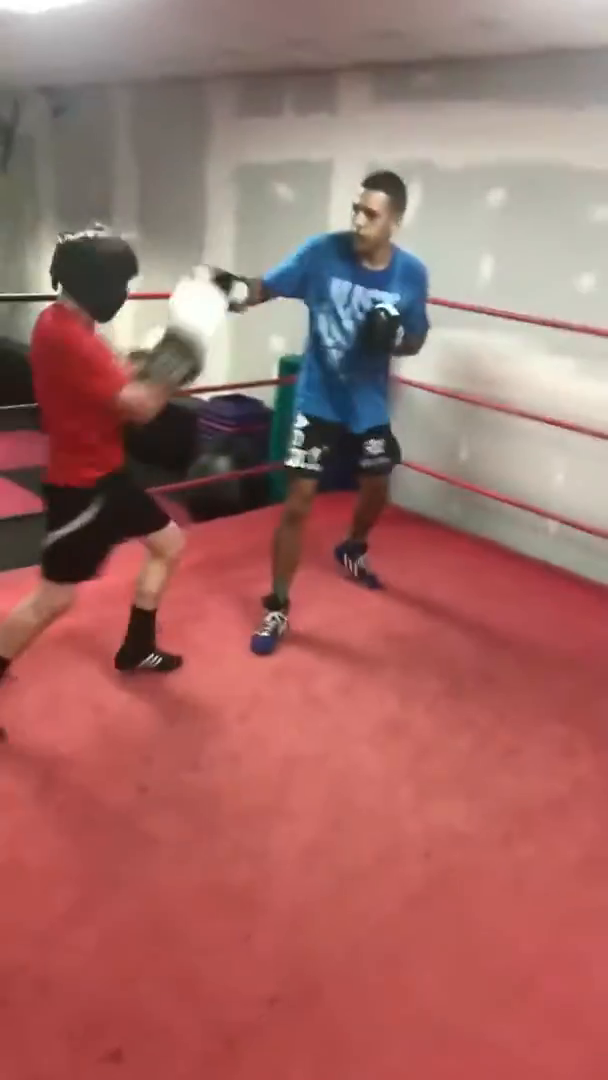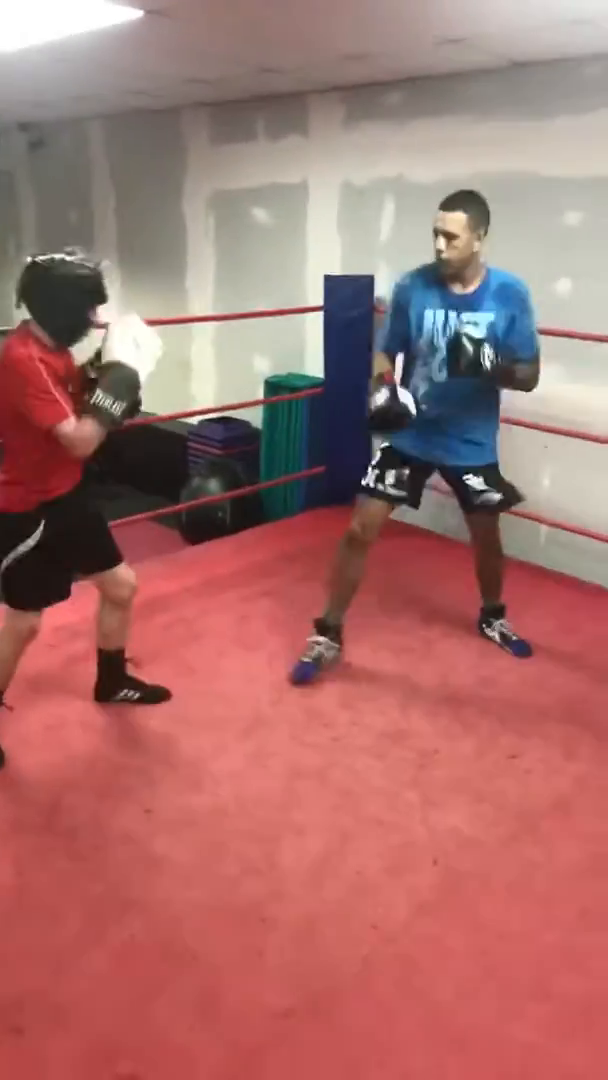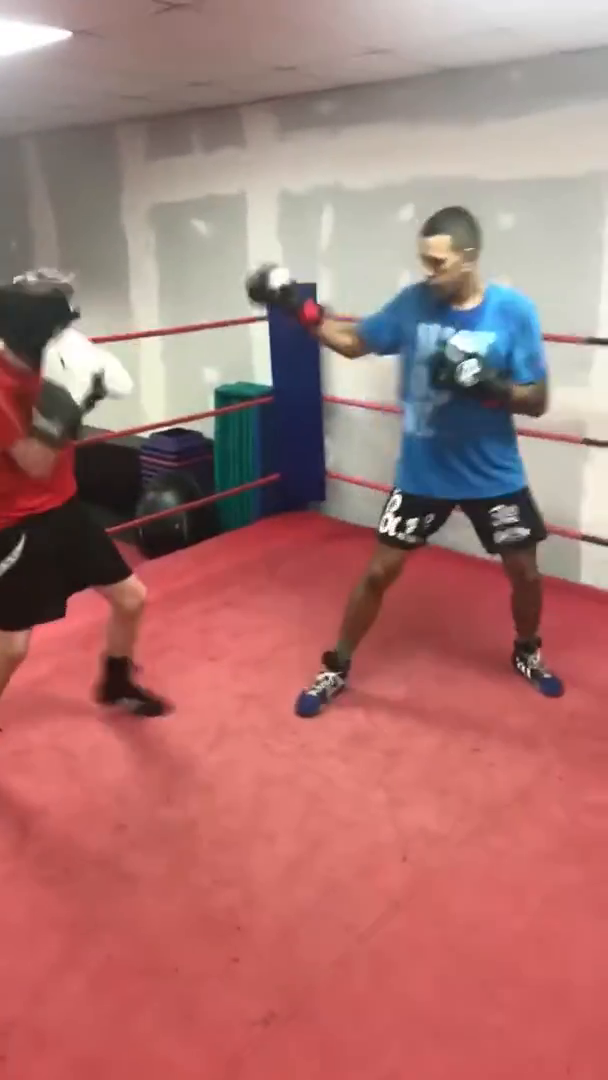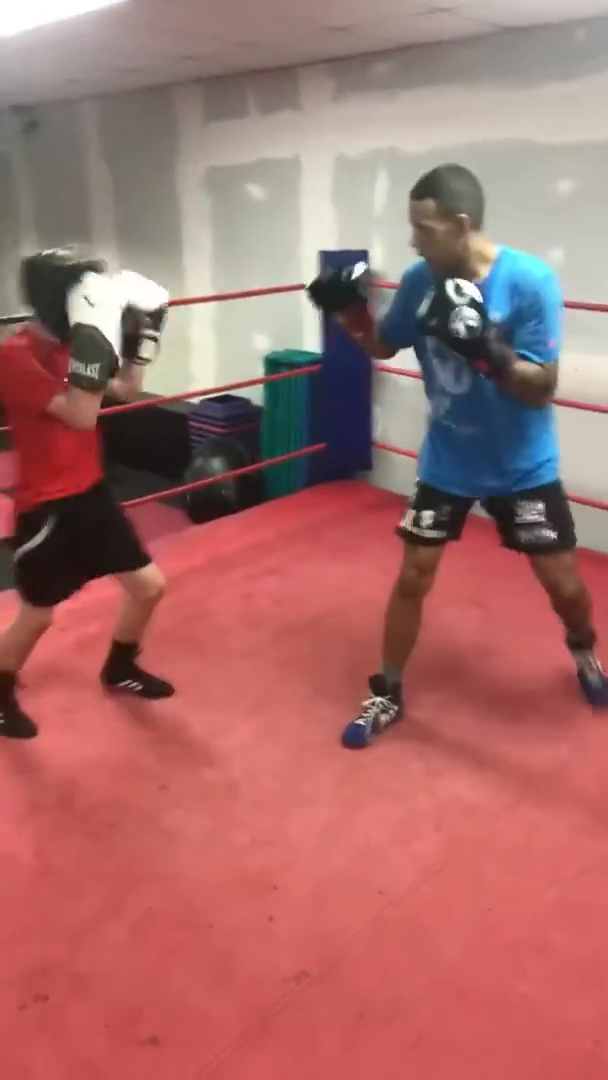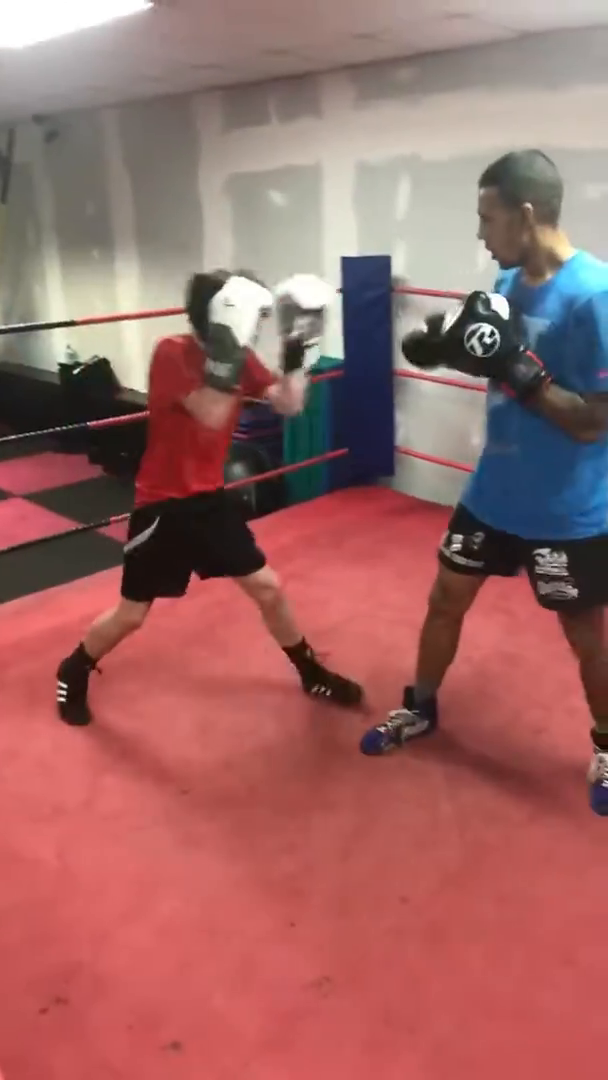
dt=0.7s
person 1, frame 1
left shoulder: (411, 274)
right shoulder: (322, 253)
left elbow: (416, 342)
right elbow: (264, 289)
left wrist: (394, 336)
right wrist: (236, 288)
left hip: (369, 406)
right hip: (318, 402)
left knee: (376, 492)
right knee: (297, 505)
left ankle: (352, 551)
right ankle: (276, 608)
person 1, frame 2
left shoulder: (510, 294)
right shoulder: (411, 287)
left elbow: (528, 376)
right elbow: (384, 353)
left wrist: (492, 365)
right wrist: (384, 391)
left hip: (471, 442)
right hip: (406, 435)
left knee: (486, 536)
right knee: (361, 530)
left ankle: (493, 618)
right ankle: (327, 635)
person 1, frame 3
left shoulder: (514, 312)
right shoulder: (412, 302)
left elbow: (537, 401)
right elbow: (353, 341)
left wrist: (490, 384)
right wrist: (298, 307)
left hip: (494, 475)
right hip: (422, 472)
left knee: (525, 573)
right knee: (379, 572)
left ankle: (526, 653)
right ankle: (335, 668)
person 1, frame 4
left shoulder: (530, 281)
right shoulder: (420, 279)
left elbow: (543, 388)
right elbow: (382, 347)
left wrist: (488, 349)
right wrist: (350, 310)
left hip: (523, 465)
right hip: (446, 461)
right knee: (412, 578)
right ankle: (385, 696)
person 1, frame 5
right shoulder: (512, 280)
left wrist: (516, 366)
right wrist: (450, 346)
right hip: (493, 490)
right knee: (445, 600)
right ankle: (419, 709)
person 2, frame 1
left shoulder: (58, 322)
right shoulder: (70, 339)
left elbow: (112, 380)
right elbow: (140, 406)
left wrist: (160, 359)
right wrist: (183, 345)
left hip: (103, 469)
right hip: (81, 481)
left knee: (169, 544)
right knee: (56, 597)
left ankle: (138, 647)
person 2, frame 2
left shoulder: (49, 346)
left elbow: (73, 400)
right elbow: (81, 441)
left wrist: (102, 373)
right wrist: (121, 380)
left hip: (67, 496)
left knee: (122, 587)
left ankle: (111, 681)
person 2, frame 3
left shoulder: (43, 364)
right elbow: (37, 465)
left wrist: (87, 385)
right wrist: (61, 392)
left hip: (65, 509)
left knee: (131, 597)
left ankle: (116, 684)
person 2, frame 4
left shoulder: (73, 341)
left elbow: (127, 391)
right elbow: (79, 417)
left wrist: (143, 327)
right wrist: (93, 336)
left hip: (92, 492)
right hip: (47, 506)
left knee: (150, 586)
left ankle: (119, 668)
person 2, frame 5
left shoulder: (239, 358)
right shoulder: (172, 353)
left elbow: (290, 403)
right elbow: (212, 415)
left wrist: (299, 342)
right wrist: (228, 343)
left hip: (211, 498)
right hip: (163, 504)
left knee: (269, 589)
right knee: (131, 614)
left ankle: (311, 672)
right ankle: (73, 675)
